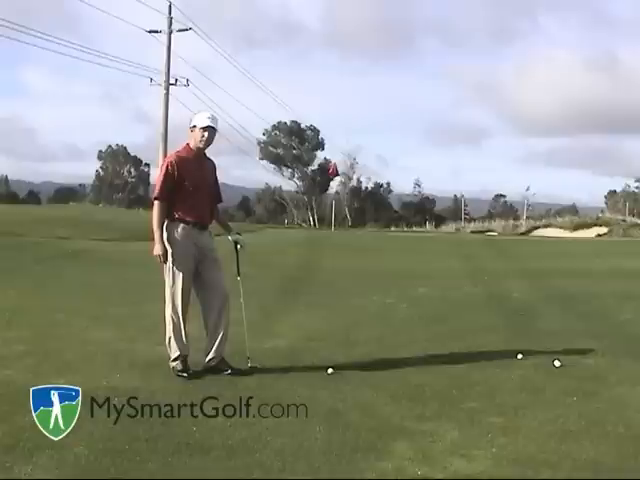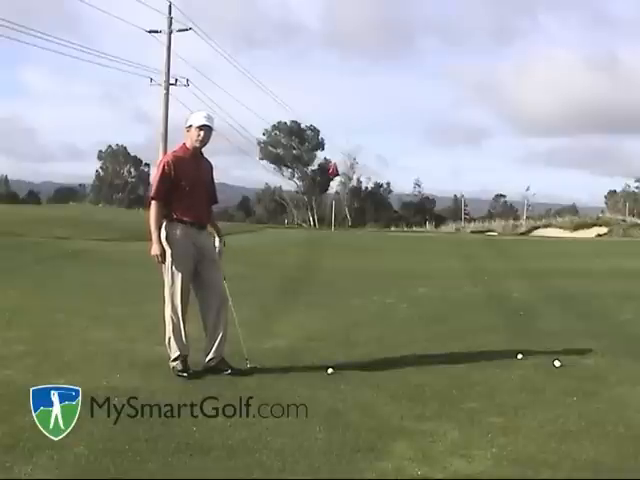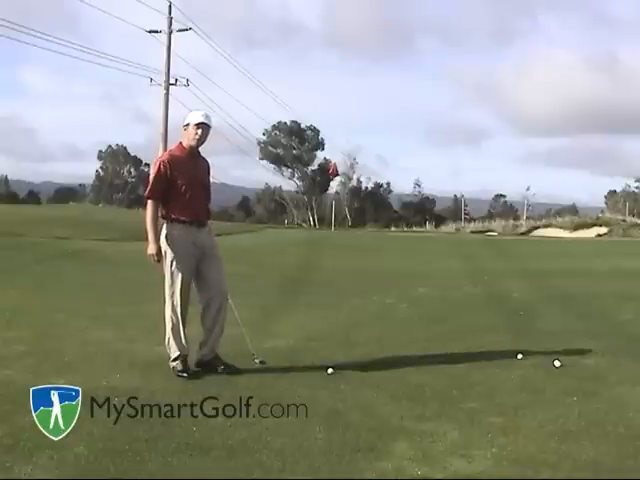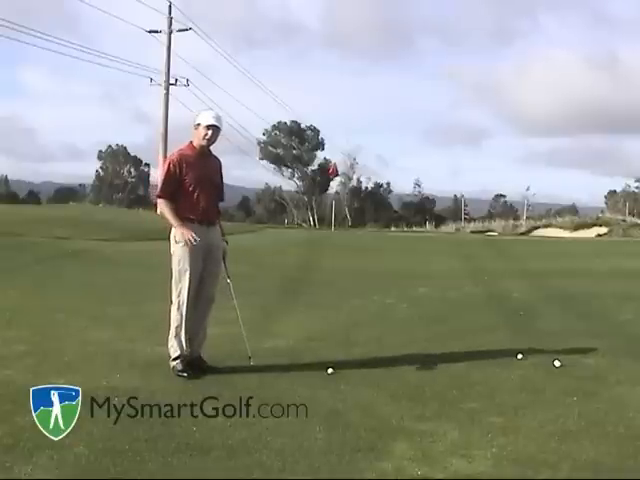
dt=0.7s
person 1, frame 1
left shoulder: (210, 166)
right shoulder: (175, 161)
right elbow: (159, 202)
left wrist: (229, 231)
right wrist: (158, 240)
left hip: (204, 236)
right hip: (180, 234)
left knee: (218, 296)
right knee: (178, 300)
left ankle: (215, 357)
right ankle: (178, 357)
person 1, frame 2
left shoulder: (207, 165)
right shoulder: (171, 161)
right elbow: (156, 202)
left wrist: (218, 232)
right wrist: (156, 240)
left hip: (203, 236)
right hip: (178, 234)
left knee: (216, 296)
right knee: (177, 299)
left ankle: (214, 357)
right ankle: (178, 358)
person 1, frame 3
left shoulder: (204, 163)
right shoulder: (167, 161)
right elbow: (152, 202)
right wrist: (152, 240)
left hip: (204, 233)
right hip: (178, 234)
left knee: (217, 293)
right knee: (177, 299)
left ankle: (208, 354)
right ankle: (178, 357)
person 1, frame 4
left shoulder: (215, 163)
right shoulder: (177, 159)
right elbow: (162, 200)
left wrist: (222, 235)
right wrist: (180, 227)
left hip: (212, 234)
right hip: (187, 234)
left knee: (205, 298)
right knee: (184, 297)
left ankle: (193, 353)
right ankle: (178, 356)
